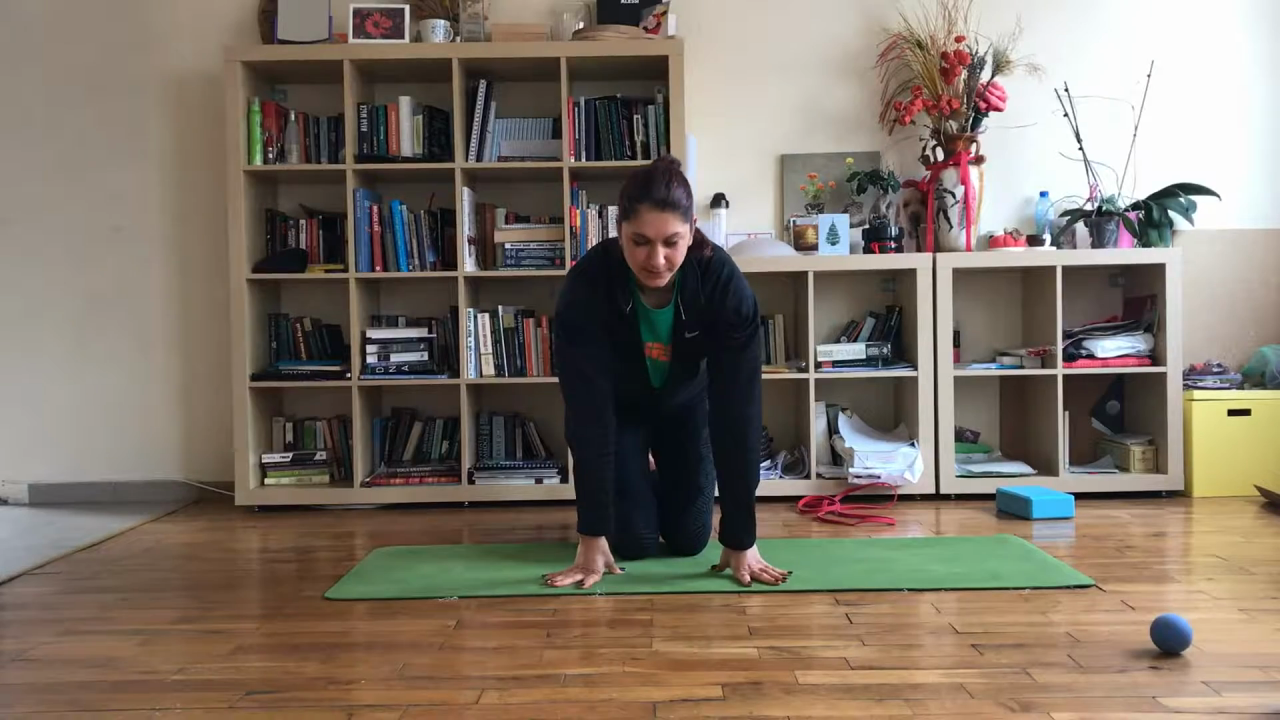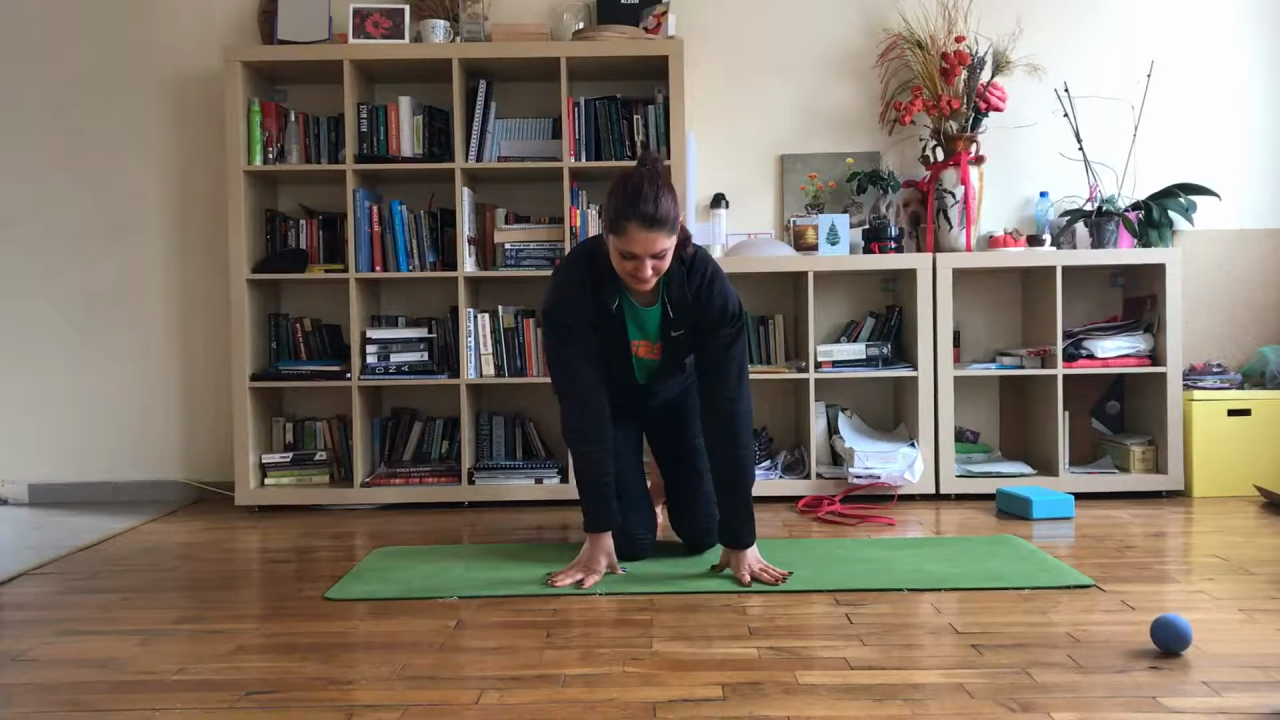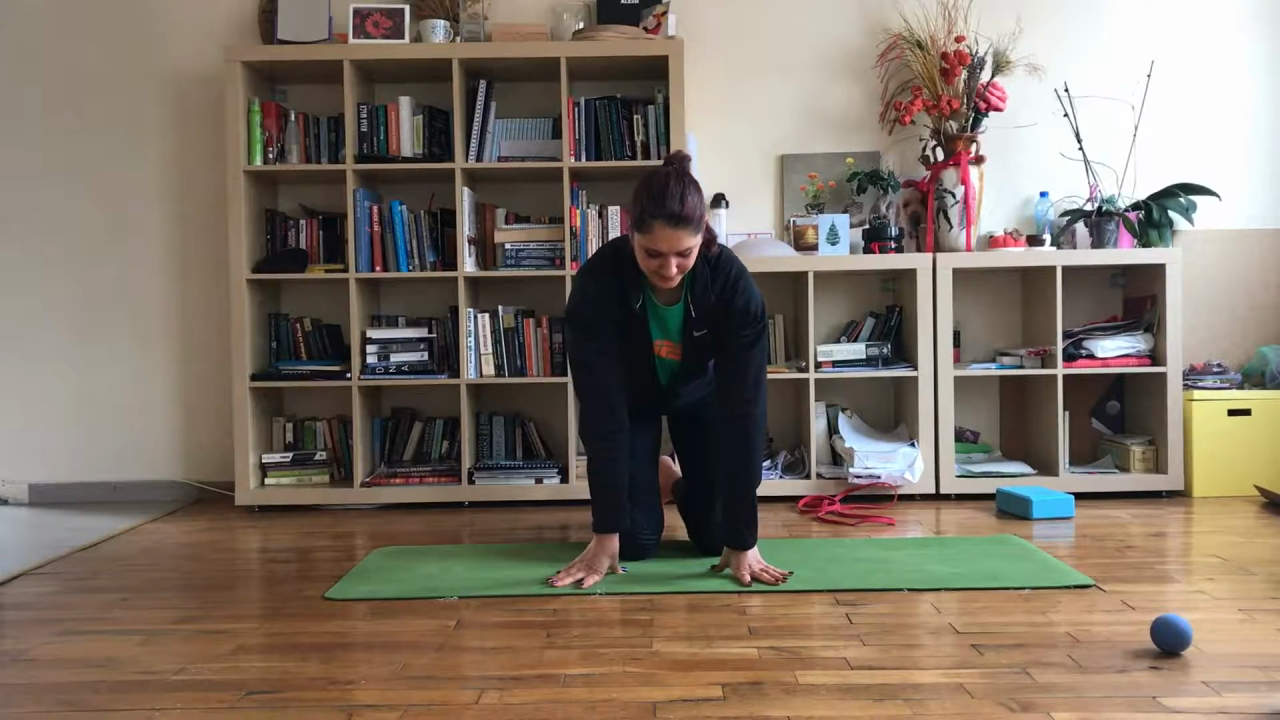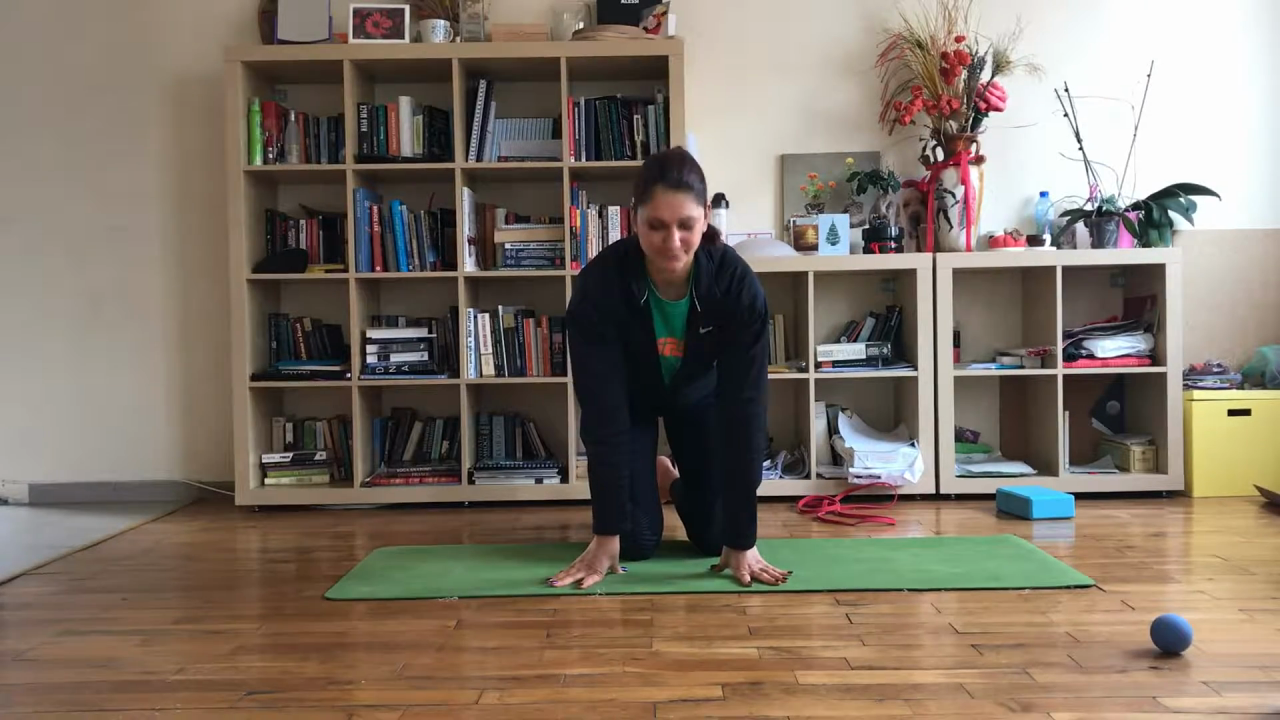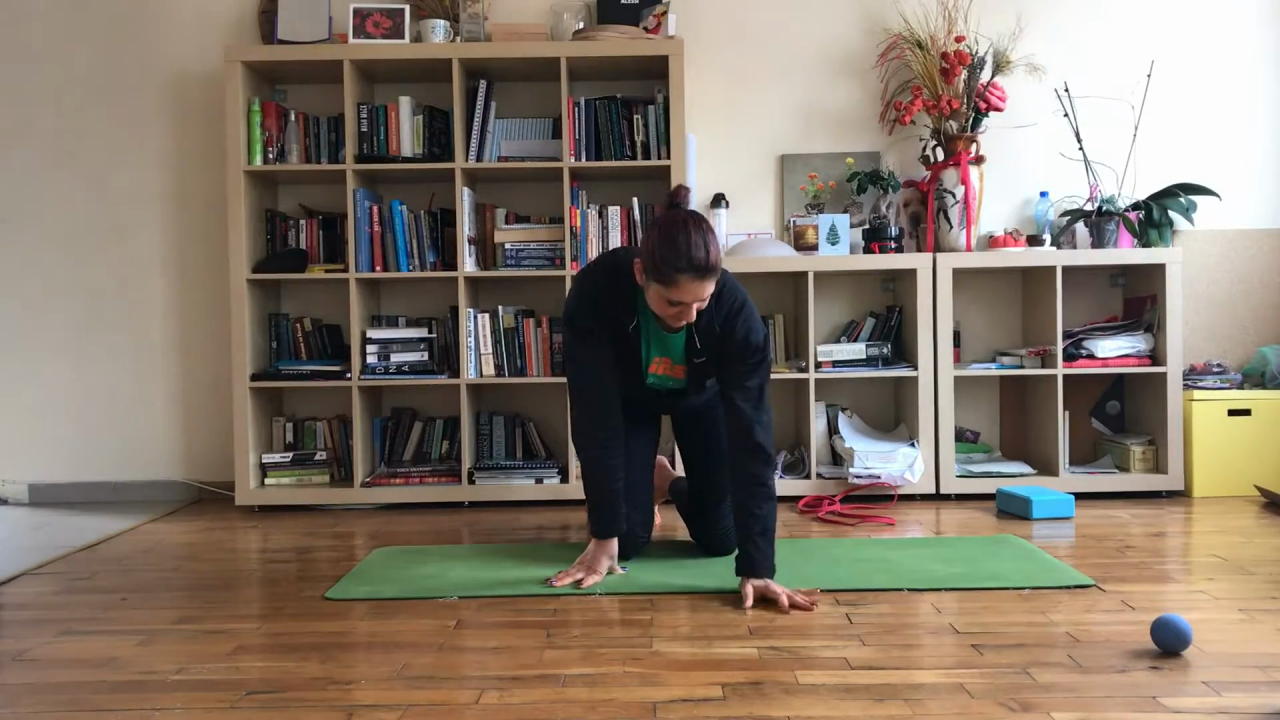
dt=0.7s
person 1, frame 1
left shoulder: (722, 282)
right shoulder: (587, 284)
left elbow: (737, 408)
right elbow: (588, 411)
left wrist: (740, 540)
right wrist: (592, 538)
left hip: (685, 398)
right hip: (618, 402)
left knee: (689, 539)
right knee: (634, 540)
left ankle: (659, 480)
right ankle: (639, 480)
person 1, frame 2
left shoulder: (705, 280)
right shoulder: (574, 281)
left elbow: (727, 404)
right elbow: (583, 409)
left wrist: (739, 539)
right wrist: (598, 534)
left hip: (675, 391)
right hip: (608, 396)
left knee: (700, 532)
right knee: (632, 541)
left ankle: (668, 485)
right ankle: (634, 491)
person 1, frame 3
left shoulder: (732, 283)
right shoulder: (598, 282)
left elbow: (743, 407)
right elbow: (601, 408)
left wrist: (741, 540)
right wrist: (605, 533)
left hip: (700, 392)
right hip: (631, 396)
left knee: (714, 536)
right knee: (637, 541)
left ankle: (680, 482)
right ankle: (654, 479)
person 1, frame 4
left shoulder: (736, 282)
right shoulder: (600, 282)
left elbow: (744, 407)
right elbow: (602, 411)
left wrist: (741, 539)
right wrist: (605, 534)
left hip: (700, 394)
right hip: (629, 396)
left knee: (715, 537)
right knee: (636, 541)
left ankle: (676, 483)
right ankle: (650, 482)
person 1, frame 5
left shoulder: (734, 309)
right shoulder: (596, 291)
left elbow: (749, 436)
right elbow: (595, 418)
left wrist: (757, 566)
right wrist: (603, 537)
left hip: (704, 396)
right hip: (630, 396)
left knee: (721, 538)
right knee: (628, 539)
left ankle: (672, 484)
right ankle: (649, 483)
